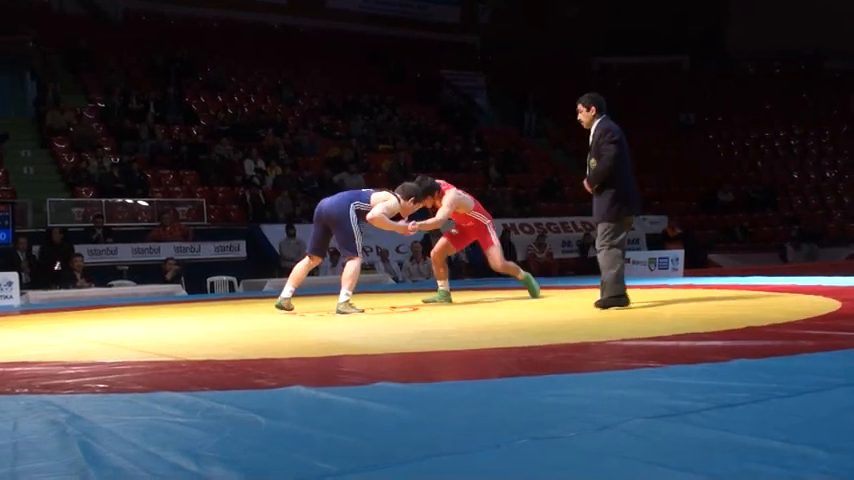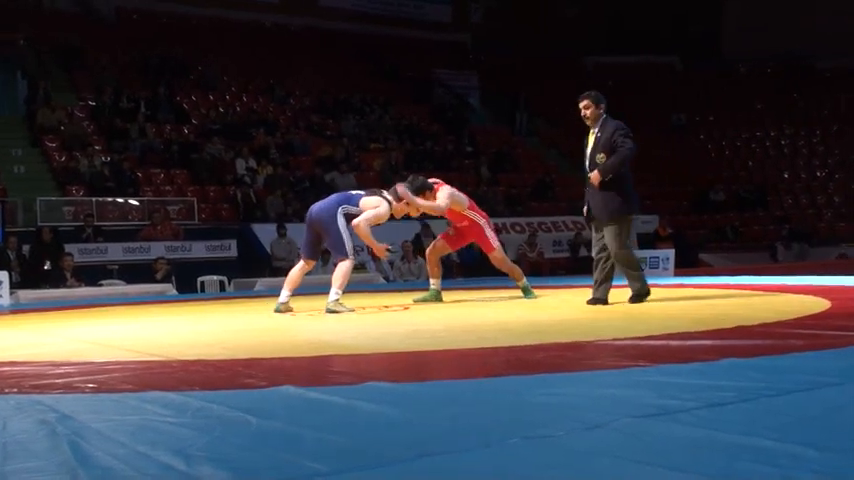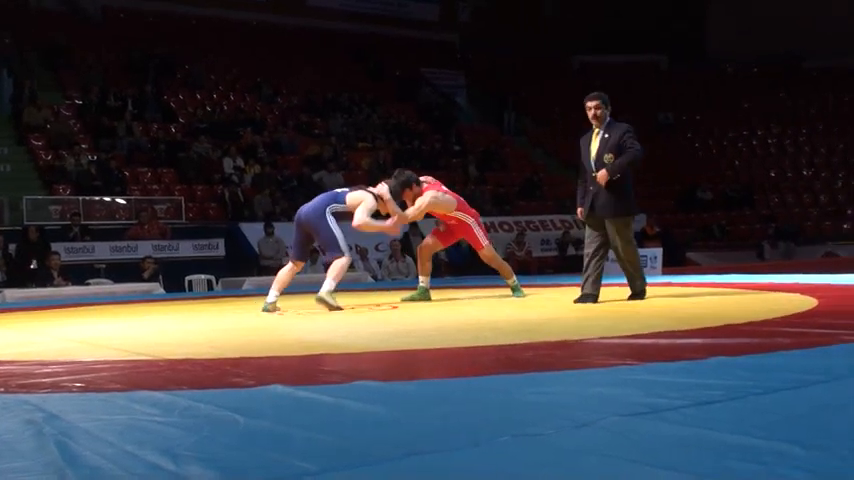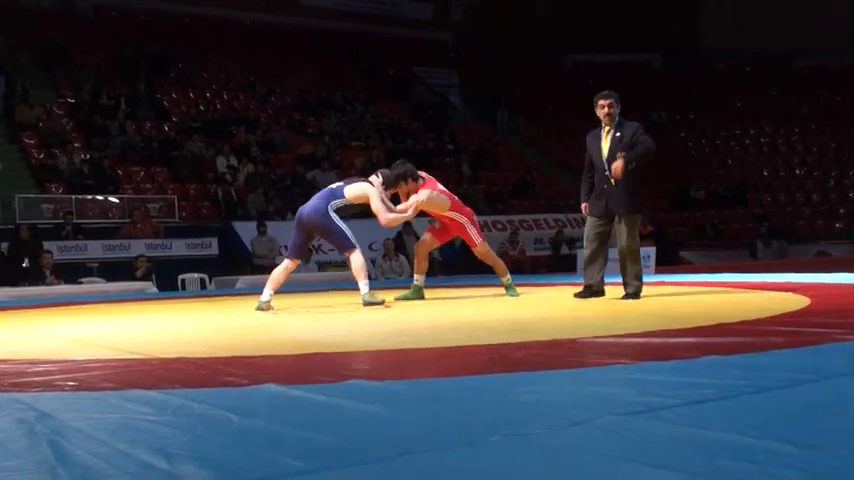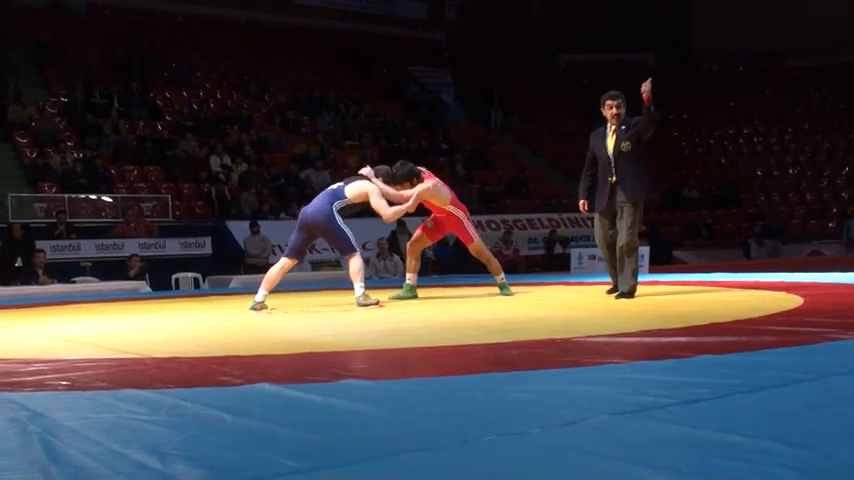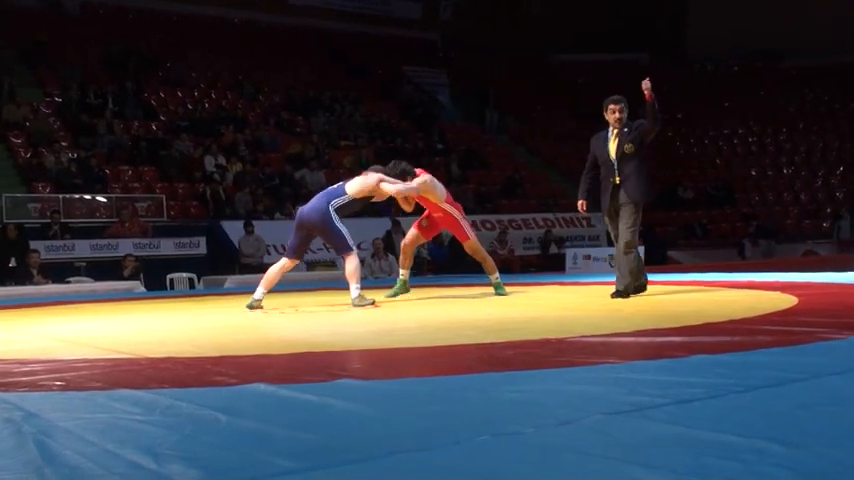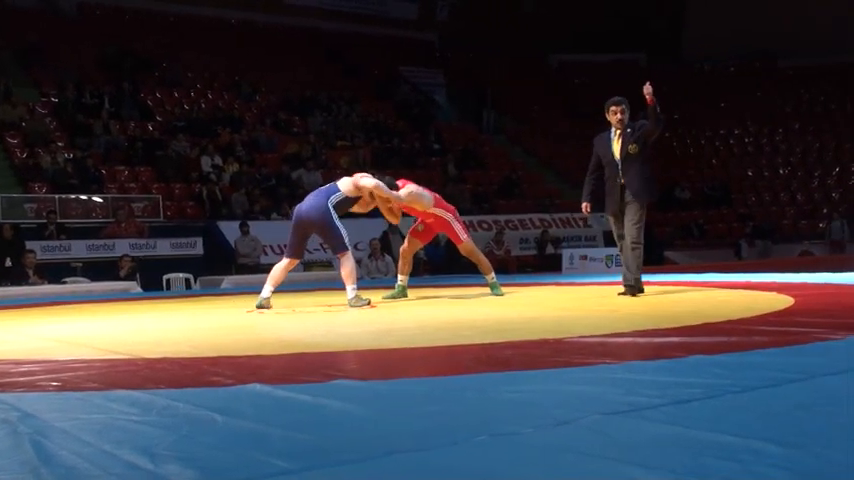
dt=0.2s
person 1, frame 1
left shoulder: (606, 129)
right shoulder: (603, 131)
left elbow: (610, 160)
left wrist: (590, 181)
left hip: (613, 200)
right hip: (611, 200)
left knee: (607, 248)
right knee: (609, 248)
left ankle: (616, 294)
right ankle: (610, 295)
person 1, frame 2
left shoulder: (615, 128)
right shoulder: (590, 137)
left elbow: (627, 152)
left wrist: (602, 172)
right wrist: (588, 202)
left hip: (614, 198)
right hip: (598, 202)
left knee: (617, 246)
right knee: (600, 249)
left ankle: (640, 286)
right ankle: (599, 294)
person 1, frame 3
left shoulder: (622, 130)
right shoulder: (586, 140)
left elbow: (636, 153)
left wrist: (610, 171)
right wrist: (581, 202)
left hip: (617, 200)
right hip: (594, 203)
left knee: (624, 247)
right knee: (593, 248)
left ankle: (638, 288)
right ankle: (590, 292)
person 1, frame 4
left shoulder: (632, 129)
right shoulder: (592, 137)
left elbow: (648, 148)
right elbow: (588, 172)
left wrist: (625, 160)
right wrist: (585, 198)
left hip: (626, 197)
right hip: (601, 199)
left knee: (627, 244)
right knee: (592, 240)
left ankle: (632, 288)
right ankle: (593, 285)
person 1, frame 5
left shoulder: (635, 127)
right shoulder: (596, 136)
left elbow: (650, 124)
right elbow: (589, 169)
left wrist: (647, 99)
right wrist: (584, 195)
left hip: (629, 192)
right hip: (605, 195)
left knee: (627, 241)
right knee: (603, 239)
left ankle: (627, 287)
right ankle: (618, 279)
person 1, frame 6
left shoulder: (637, 130)
right shoulder: (597, 140)
left elbow: (653, 124)
right elbow: (590, 171)
left wrist: (649, 97)
right wrist: (582, 196)
left hip: (631, 193)
right hip: (610, 197)
left knee: (627, 240)
right knee: (620, 242)
left ankle: (624, 286)
right ankle: (638, 281)
person 1, frame 7
left shoulder: (640, 130)
right shoulder: (600, 141)
left elbow: (656, 125)
right elbow: (594, 173)
left wrist: (650, 100)
right wrist: (586, 197)
left hip: (636, 193)
right hip: (614, 197)
left knee: (633, 238)
right knee: (622, 241)
left ankle: (632, 282)
right ankle: (632, 282)
person 2, frame 1
left shoulder: (386, 196)
right shoulder: (395, 203)
right elbow: (373, 216)
right wrist: (398, 227)
left hip: (324, 205)
right hip: (341, 209)
left knee: (313, 258)
right knee: (354, 258)
left ankle: (285, 297)
right ankle: (343, 303)
person 2, frame 2
left shoulder: (381, 194)
right shoulder: (385, 208)
right elbow: (358, 223)
right wrist: (375, 246)
left hip: (315, 210)
right hip: (331, 213)
left knee: (306, 262)
right knee: (347, 259)
left ankle: (282, 302)
right ankle: (333, 302)
person 2, frame 3
left shoulder: (366, 192)
right shoulder: (370, 200)
right elbow: (358, 222)
right wrist: (385, 227)
left hip: (304, 212)
right hip: (319, 214)
left knee: (295, 263)
right knee: (343, 256)
left ankle: (270, 302)
right ankle: (325, 292)
person 2, frame 4
left shoulder: (356, 183)
right shoulder: (371, 190)
right elbow: (386, 220)
right wrist: (408, 215)
left hip: (304, 212)
right hip: (322, 213)
left knee: (290, 262)
right knee: (354, 251)
left ankle: (264, 301)
right ankle: (366, 294)
person 2, frame 5
left shoulder: (354, 181)
right shoulder: (370, 187)
right elbow: (387, 215)
right wrist: (410, 205)
left hip: (307, 214)
right hip: (324, 215)
left knee: (287, 261)
right knee: (353, 254)
left ankle: (258, 301)
right ankle: (361, 296)
person 2, frame 6
left shoulder: (356, 183)
right shoulder: (369, 182)
left elbow: (380, 196)
left hip: (305, 213)
right hip: (322, 214)
left knee: (287, 261)
right knee: (350, 253)
left ankle: (256, 299)
right ankle: (356, 297)
person 2, frame 7
left shoulder: (344, 186)
right shoulder: (353, 182)
left elbow: (365, 207)
right elbow: (373, 184)
left wrist: (382, 197)
right wrist: (394, 197)
left hip: (301, 211)
right hip: (321, 212)
left knee: (289, 260)
right knee: (345, 253)
left ankle: (264, 298)
right ankle: (353, 297)
person 3, frame 1
left shoulder: (450, 197)
right shoulder: (435, 186)
left elbow: (439, 221)
left wrist: (418, 225)
left hip: (482, 224)
right hip: (464, 227)
left knee: (498, 265)
right knee: (436, 254)
left ankle: (525, 278)
right ankle: (444, 293)
person 3, frame 2
left shoulder: (444, 193)
right shoulder: (429, 185)
left elbow: (439, 209)
left wrist: (411, 198)
right wrist: (409, 198)
left hip: (479, 225)
right hip: (461, 228)
left knee: (503, 263)
right knee: (431, 253)
left ankle: (525, 287)
right ankle: (435, 292)
person 3, frame 3
left shoulder: (429, 198)
right shoulder: (423, 182)
left elbow: (405, 218)
right elbow: (416, 217)
right wrist: (408, 199)
left hip: (468, 222)
right hip: (452, 224)
left knee: (492, 259)
right knee: (423, 249)
left ankle: (515, 287)
right ankle: (423, 291)
person 3, frame 4
left shoulder: (423, 197)
right shoulder: (420, 177)
left elbow: (396, 212)
right elbow: (408, 207)
right wrist: (402, 193)
left hip: (463, 220)
right hip: (447, 221)
left knee: (487, 256)
right knee: (420, 247)
left ankle: (509, 286)
right ankle: (417, 289)
person 3, frame 5
left shoulder: (428, 186)
right shoulder: (419, 173)
left elbow: (397, 196)
left wrist: (373, 178)
left hip: (457, 217)
right hip: (439, 218)
left knee: (482, 253)
right knee: (412, 246)
left ankle: (503, 285)
right ankle: (409, 288)
person 3, frame 6
left shoulder: (423, 181)
right shoulder: (412, 180)
left elbow: (399, 190)
right elbow: (408, 207)
right wrist: (398, 194)
left hip: (452, 215)
right hip: (433, 215)
left knee: (476, 251)
right knee: (406, 244)
left ankle: (498, 284)
right ankle: (402, 284)
person 3, frame 7
left shoulder: (408, 192)
right shoulder: (398, 187)
right wrist: (381, 204)
left hip: (446, 217)
right hip: (428, 220)
left knee: (471, 252)
right knee: (405, 250)
left ankle: (494, 284)
right ankle: (401, 289)
